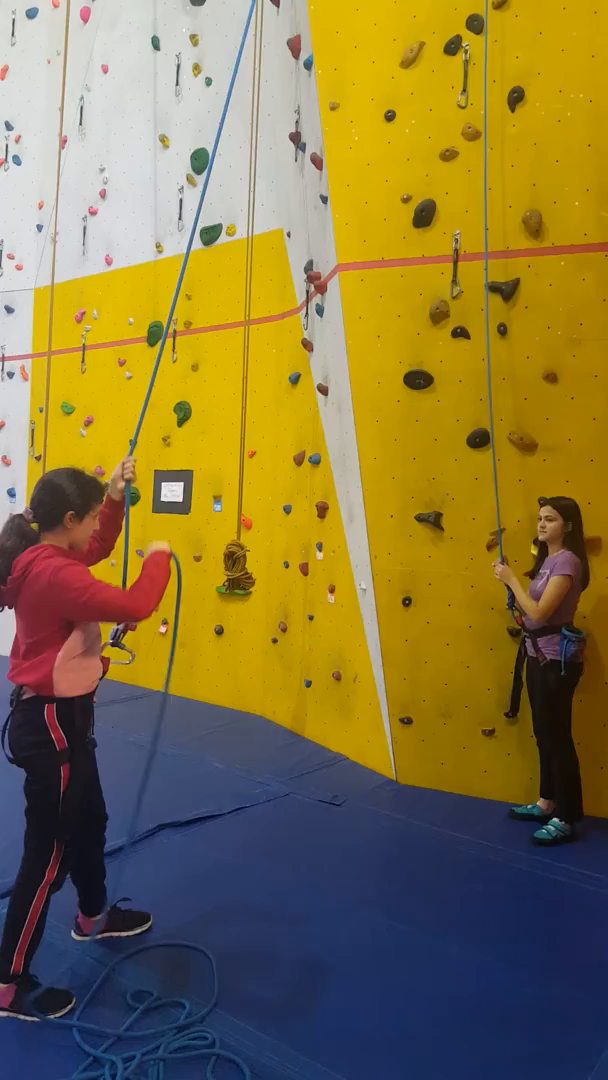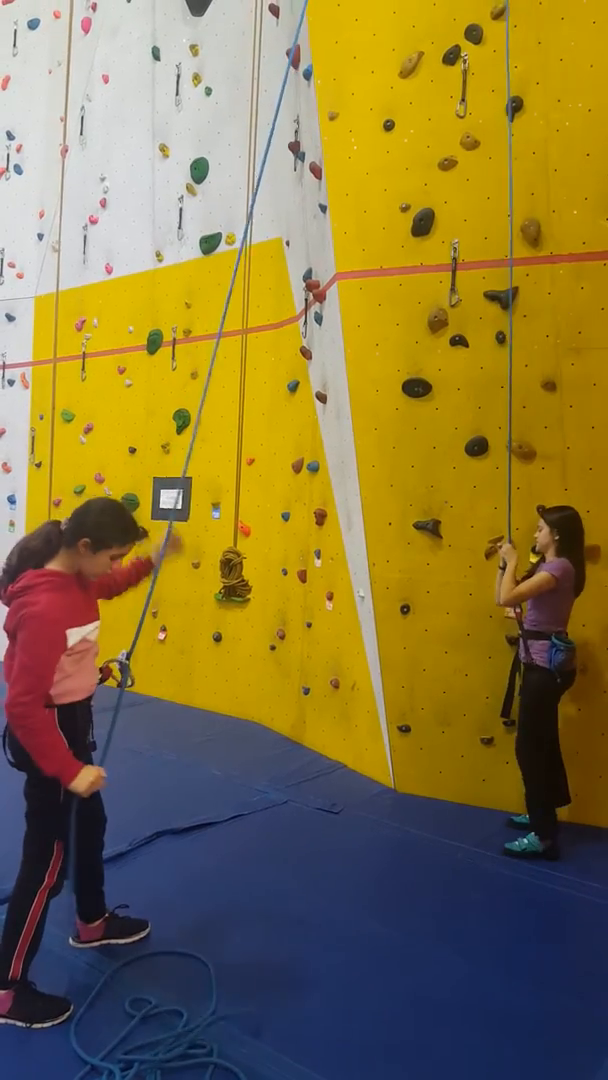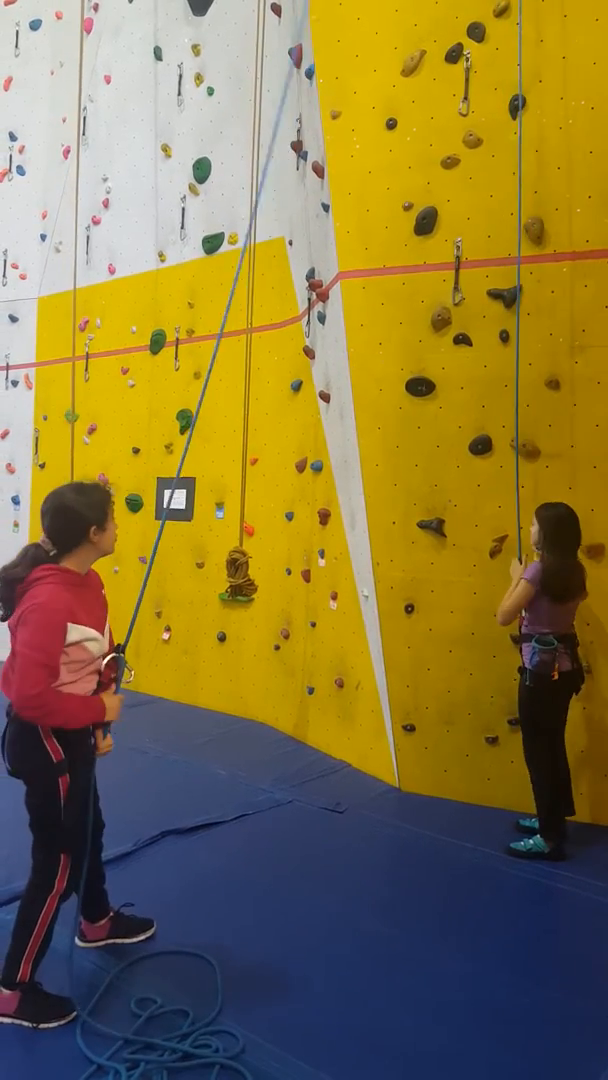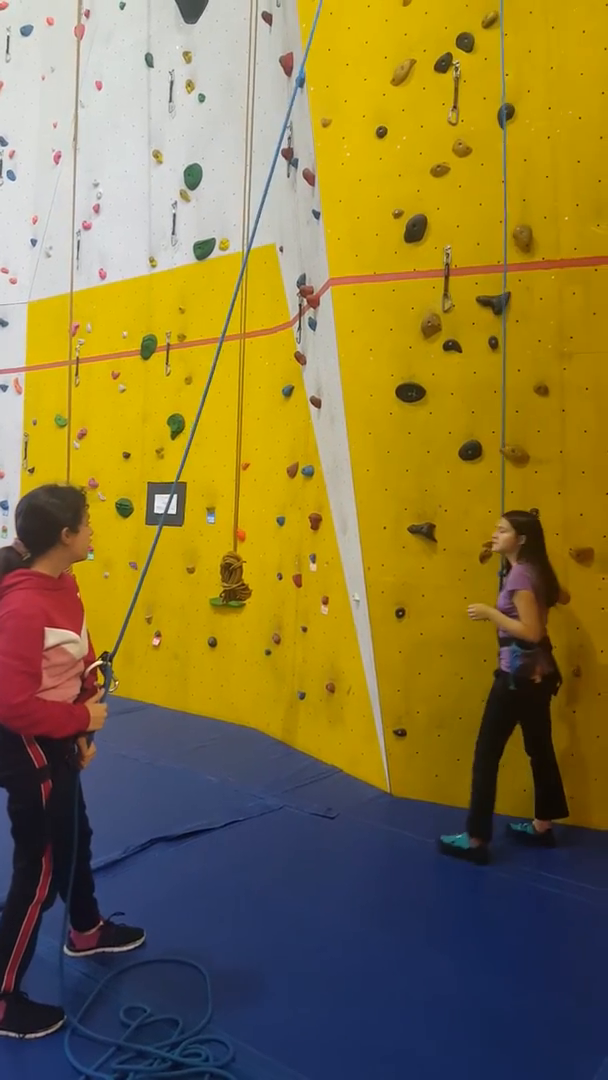
dt=1s
person 1, frame 1
right shoulder: (52, 575)
left elbow: (95, 549)
right elbow: (133, 606)
left wrist: (115, 494)
right wrist: (159, 557)
left hip: (64, 717)
right hip: (50, 725)
left knee: (89, 821)
right knee: (47, 852)
left ankle: (95, 915)
person 1, frame 2
left shoulder: (74, 577)
right shoulder: (43, 608)
left elbow: (108, 584)
left wrist: (152, 562)
right wrist: (68, 769)
left hip: (70, 723)
right hip: (48, 734)
left knee: (89, 826)
right knee: (47, 857)
left ankle: (93, 921)
person 1, frame 3
left shoulder: (85, 582)
right shoulder: (48, 603)
left wrist: (98, 721)
right wrist: (99, 710)
left hip: (70, 736)
left knee: (87, 831)
right knee: (57, 861)
left ankle: (98, 922)
person 1, frame 4
left shoulder: (62, 585)
left wrist: (84, 730)
right wrist: (82, 718)
left hip: (56, 742)
left knee: (74, 839)
left ankle: (87, 931)
person 2, frame 1
left shoulder: (567, 561)
right shoulder: (548, 559)
left elbow: (539, 612)
right elbow: (531, 610)
left wrist: (512, 580)
right wrist: (511, 583)
left hip: (557, 659)
right hip: (539, 656)
left knee: (557, 737)
right knee: (544, 734)
left ankle: (566, 818)
right ankle: (547, 803)
person 2, frame 2
left shoulder: (559, 567)
right shoulder: (548, 566)
left elbow: (506, 598)
right elbow: (508, 597)
left wrist: (512, 562)
right wrist: (505, 563)
left hip: (546, 665)
right hip: (541, 662)
left knee: (528, 747)
right knee: (543, 742)
left ankle: (543, 835)
right ankle: (543, 813)
person 2, frame 3
left shoulder: (538, 570)
right shoulder: (573, 569)
left elbow: (504, 617)
left wrist: (517, 577)
left hip: (541, 666)
right hip: (564, 665)
left knee: (537, 750)
right knee: (551, 745)
left ankle: (550, 838)
right ankle: (552, 819)
person 2, frame 4
left shoulder: (520, 575)
right shoulder: (535, 572)
left elbow: (531, 632)
right elbow: (562, 596)
left wrist: (489, 612)
left hip: (518, 674)
right hip: (538, 673)
left knee: (487, 753)
right knee: (539, 748)
left ankle: (476, 839)
right ankle: (542, 825)
